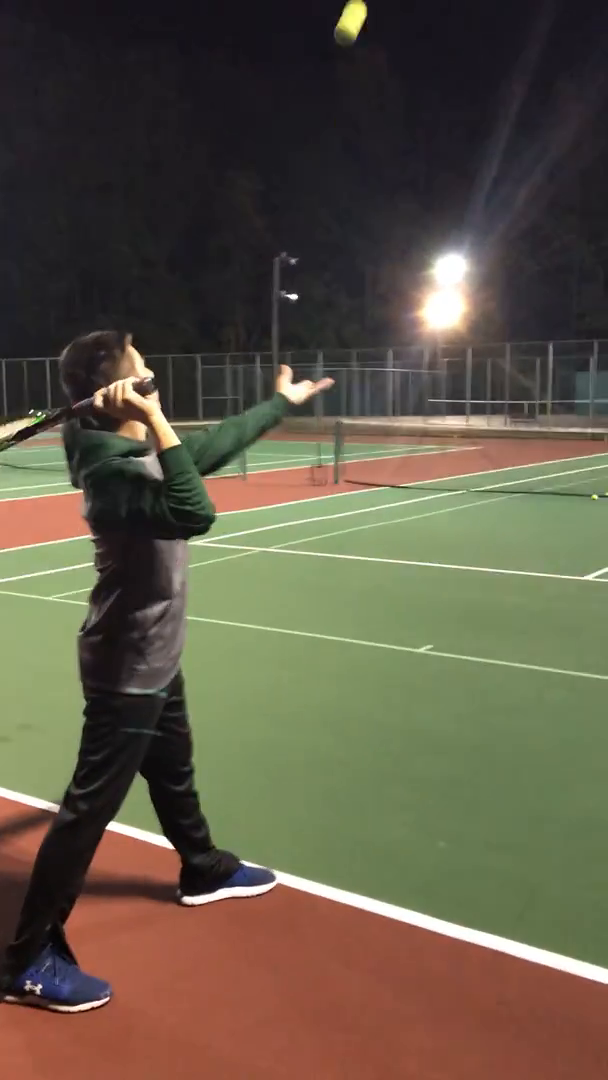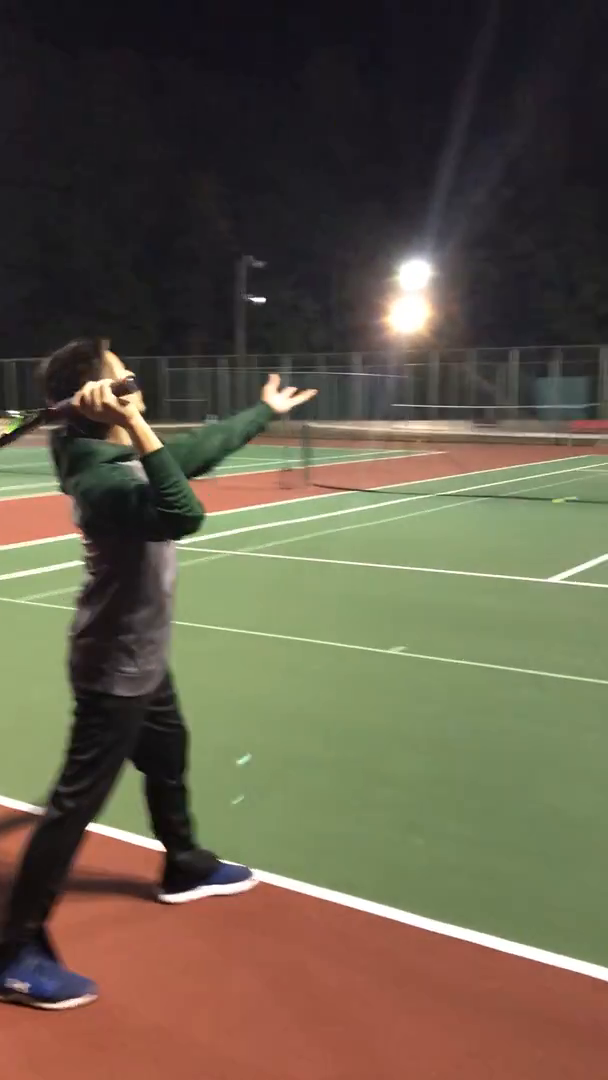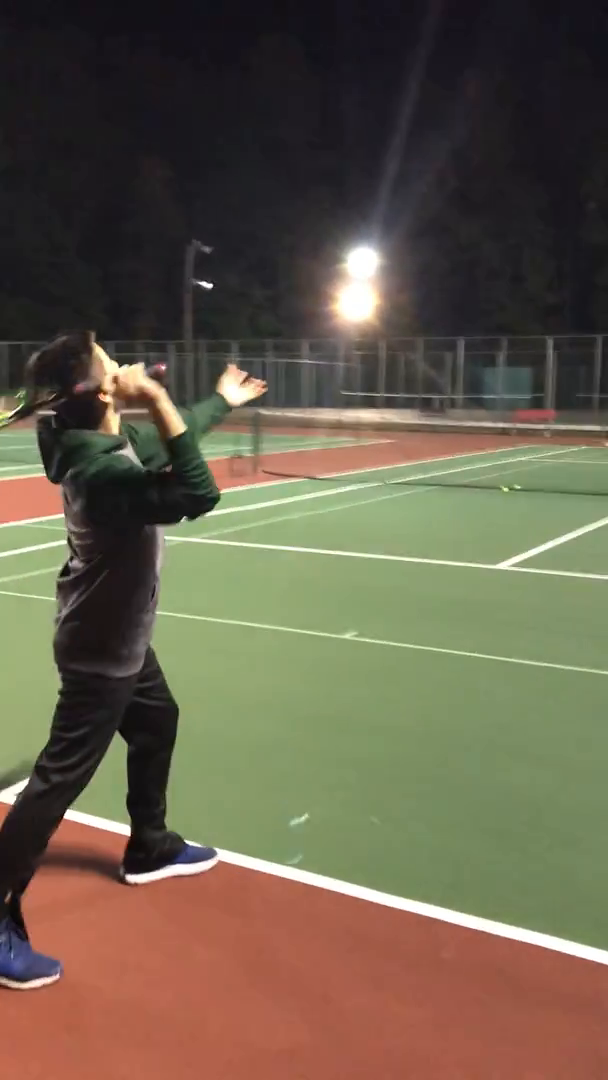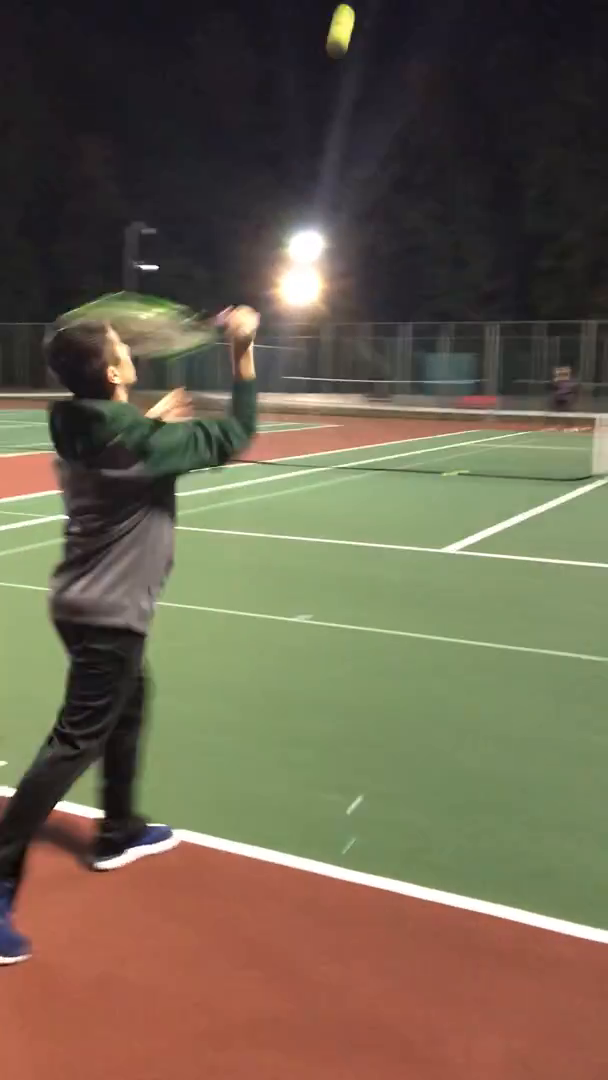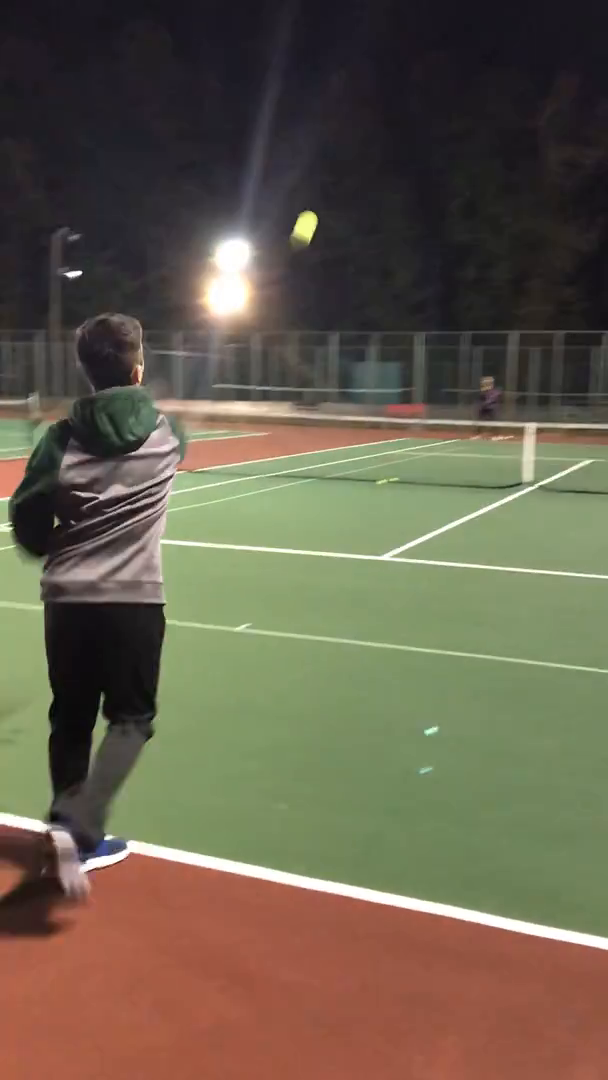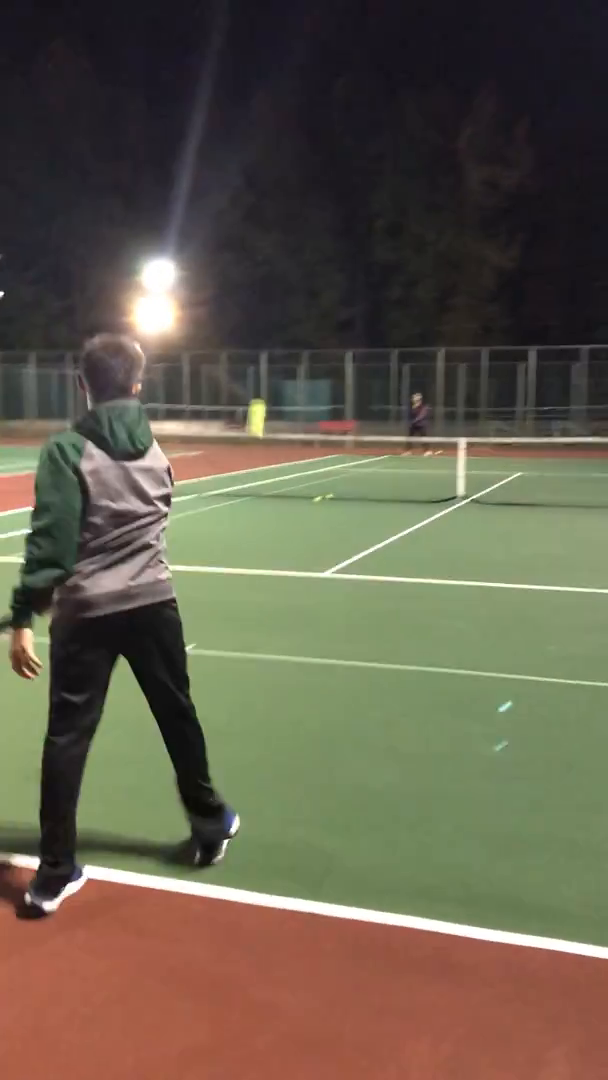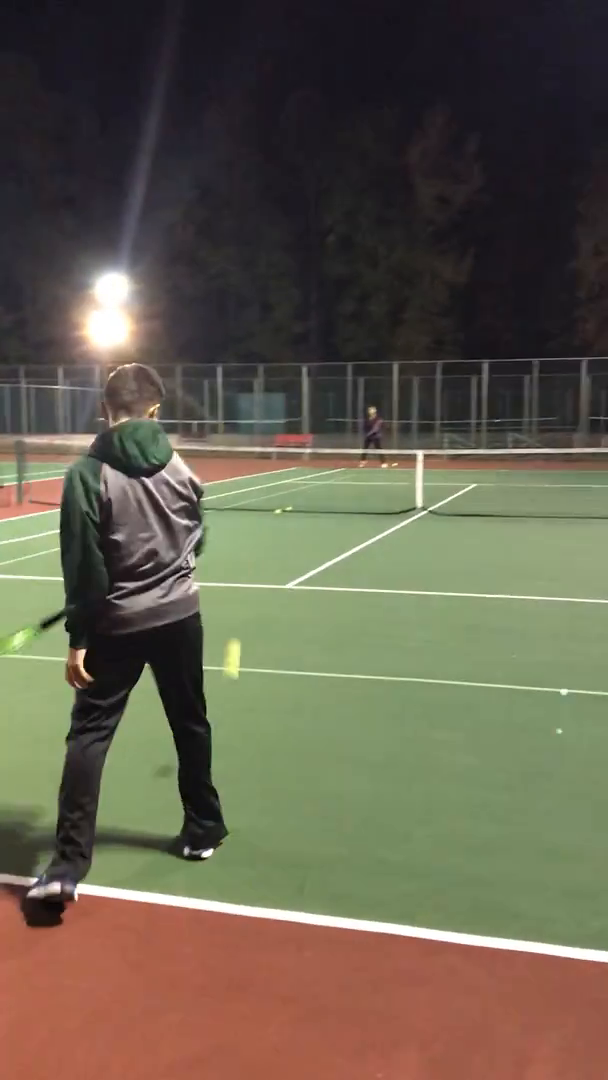
dt=0.2s
person 1, frame 1
left shoulder: (140, 449)
right shoulder: (112, 476)
left elbow: (217, 443)
right elbow: (194, 514)
left wrist: (282, 401)
right wrist: (156, 420)
left hip: (153, 656)
right hip: (125, 668)
left knee: (173, 766)
right knee: (92, 804)
left ankle: (204, 869)
person 1, frame 2
left shoulder: (123, 455)
right shoulder: (102, 482)
left elbow: (199, 447)
right elbow: (183, 515)
left wrist: (263, 412)
right wrist: (137, 425)
left hip: (140, 656)
right hip: (114, 667)
left knee: (168, 756)
right knee: (78, 801)
left ankle: (185, 867)
person 1, frame 3
left shoulder: (106, 445)
right shoulder: (102, 472)
left elbow: (168, 442)
right elbow: (197, 495)
left wrist: (220, 402)
right wrist: (157, 402)
left hip: (118, 636)
right hip: (101, 647)
left knee: (157, 724)
right knee: (60, 778)
left ankle: (150, 846)
person 1, frame 4
left shoulder: (86, 431)
right shoulder: (140, 442)
right elbow: (231, 438)
left wrist: (157, 417)
right wrist: (242, 354)
left hip: (85, 601)
right hip: (109, 612)
left knee: (127, 705)
right knee: (75, 743)
left ankle: (119, 829)
person 1, frame 5
left shoulder: (61, 436)
right shoulder: (163, 433)
left elbow: (25, 526)
left hip: (67, 595)
right hip: (134, 598)
left knee: (71, 717)
right knee: (132, 719)
left ankle: (72, 837)
right ankle: (74, 821)
person 1, frame 6
left shoulder: (66, 451)
right shoulder: (154, 451)
left elbow: (49, 543)
left wrist: (22, 621)
left hip: (84, 613)
right hip: (150, 601)
left knee: (68, 733)
right knee: (177, 713)
left ankle: (56, 869)
right ankle: (208, 825)
person 1, frame 7
left shoulder: (87, 475)
right shoulder: (180, 468)
left elbow: (81, 567)
left wrist: (77, 641)
left hip: (115, 624)
right hip: (178, 616)
left knee: (89, 735)
right knee: (191, 723)
left ankle: (68, 866)
right ankle: (201, 829)
